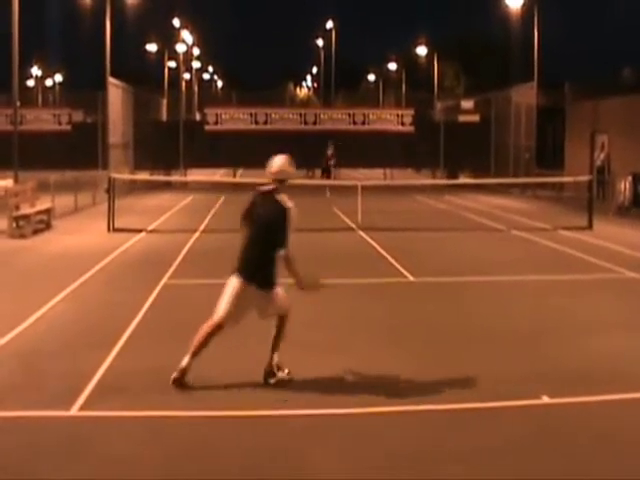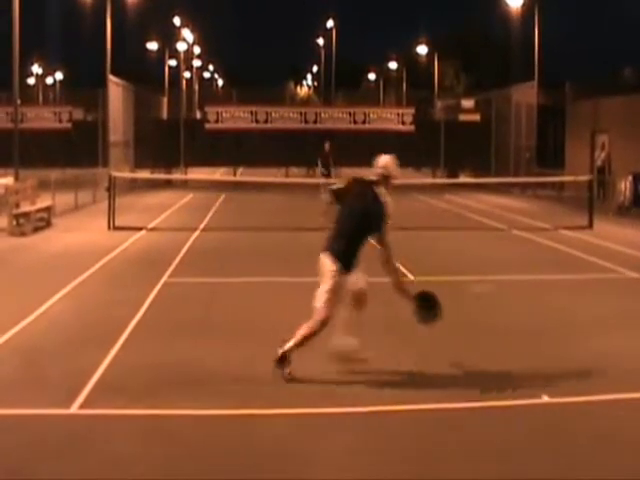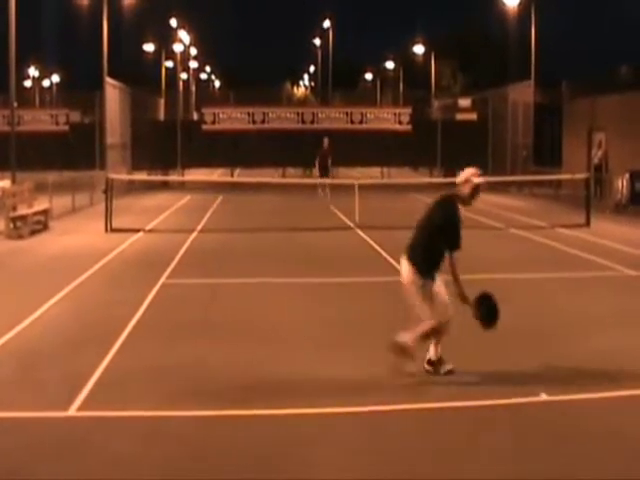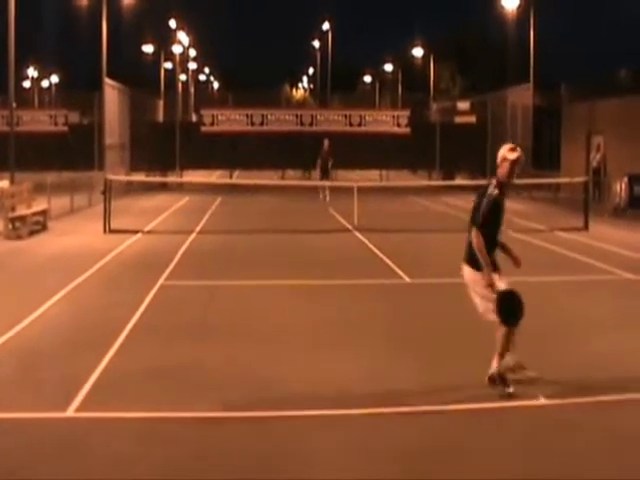
dt=0.3s
person 1, frame 1
left shoulder: (258, 196)
right shoulder: (284, 207)
right elbow: (284, 252)
right wrist: (300, 280)
left hip: (240, 274)
right hip: (262, 280)
left knee: (216, 323)
right knee: (283, 312)
left ankle: (183, 369)
right ankle: (272, 368)
person 1, frame 2
left shoulder: (356, 184)
right shoulder: (379, 203)
left elbow: (334, 195)
right elbow: (384, 246)
right wrist: (398, 281)
left hip: (331, 252)
right hip: (339, 261)
right knee: (323, 318)
right ankle: (286, 353)
person 1, frame 3
left shoulder: (444, 202)
right shoulder: (453, 214)
right elbow: (451, 258)
right wrist: (460, 290)
left hip: (414, 263)
right hip: (418, 270)
left knee: (440, 312)
right knee: (440, 321)
left ankle: (434, 358)
right ankle: (405, 342)
person 1, frame 4
left shoulder: (499, 191)
right shoulder: (491, 194)
right elbow: (476, 234)
left wrist: (507, 250)
right wrist: (488, 272)
left hip: (485, 264)
right hip: (478, 268)
left ankle: (509, 360)
right ankle: (496, 372)
